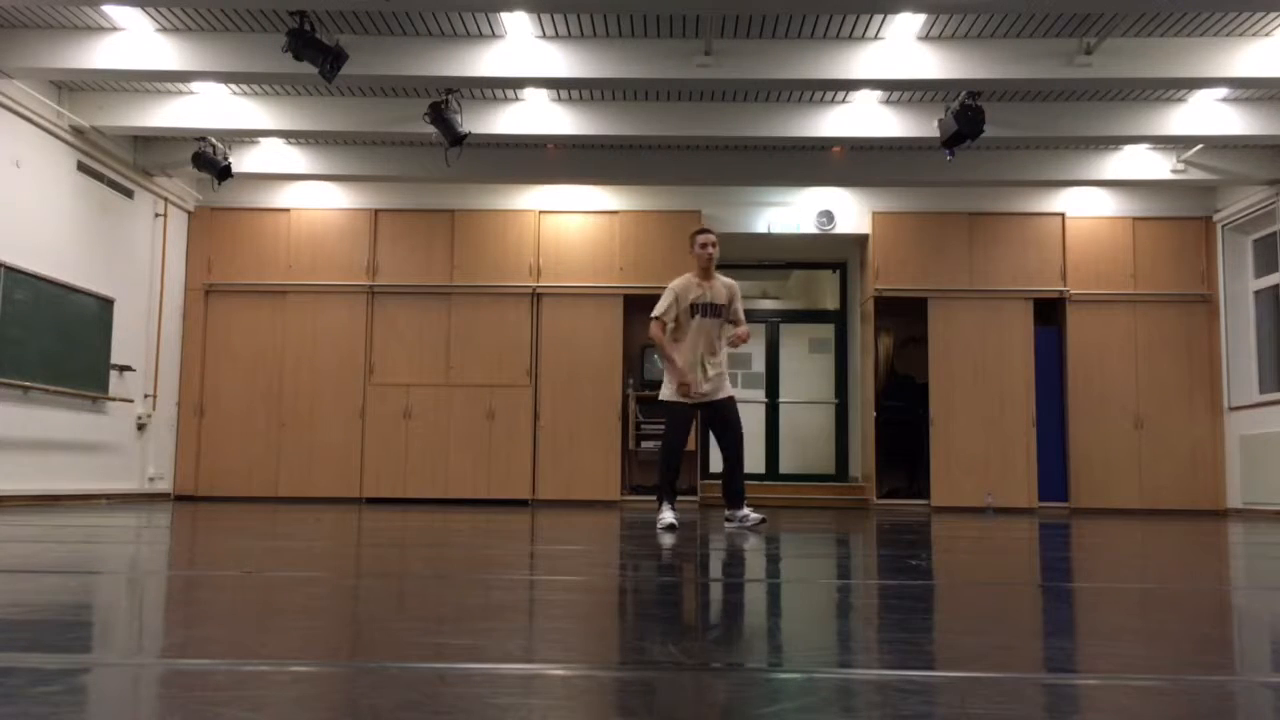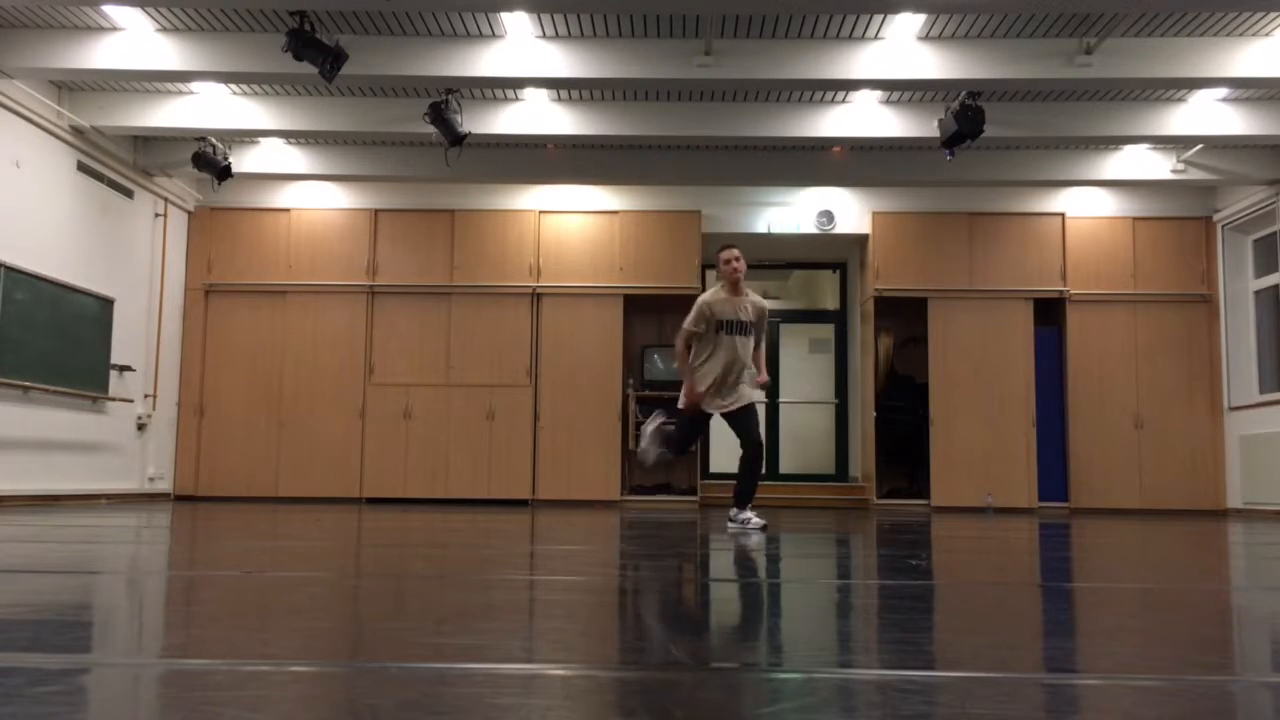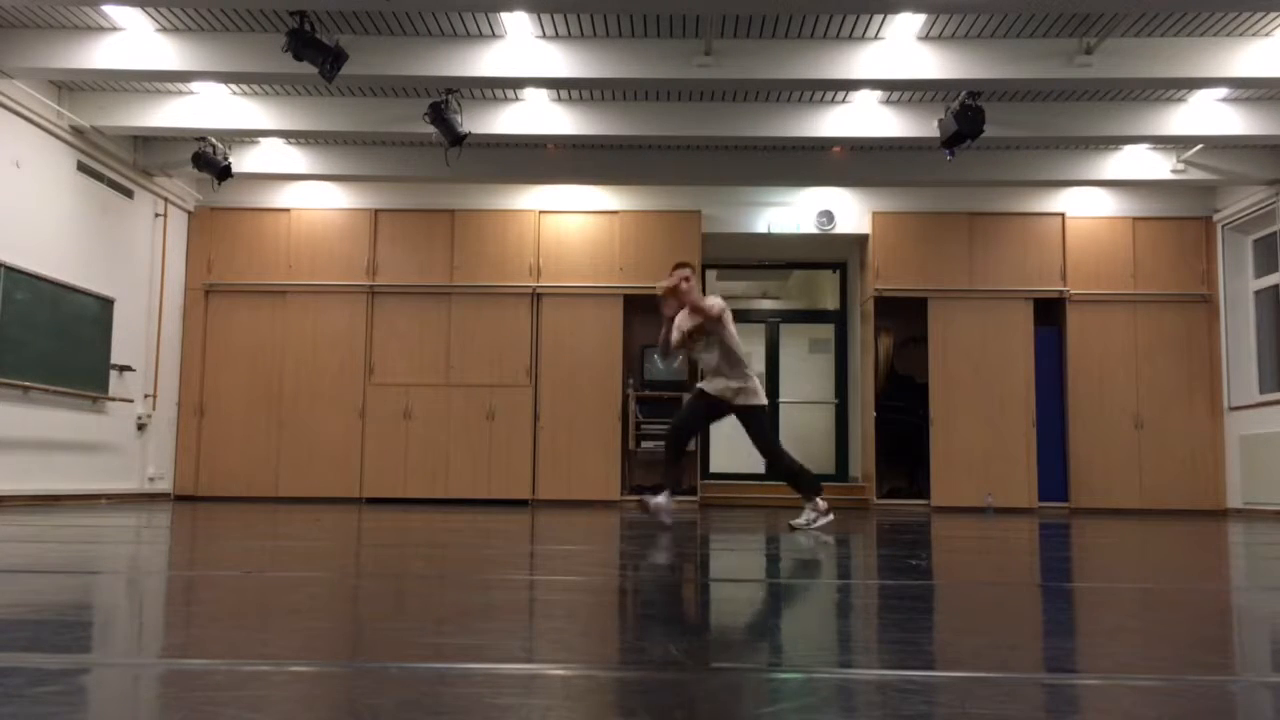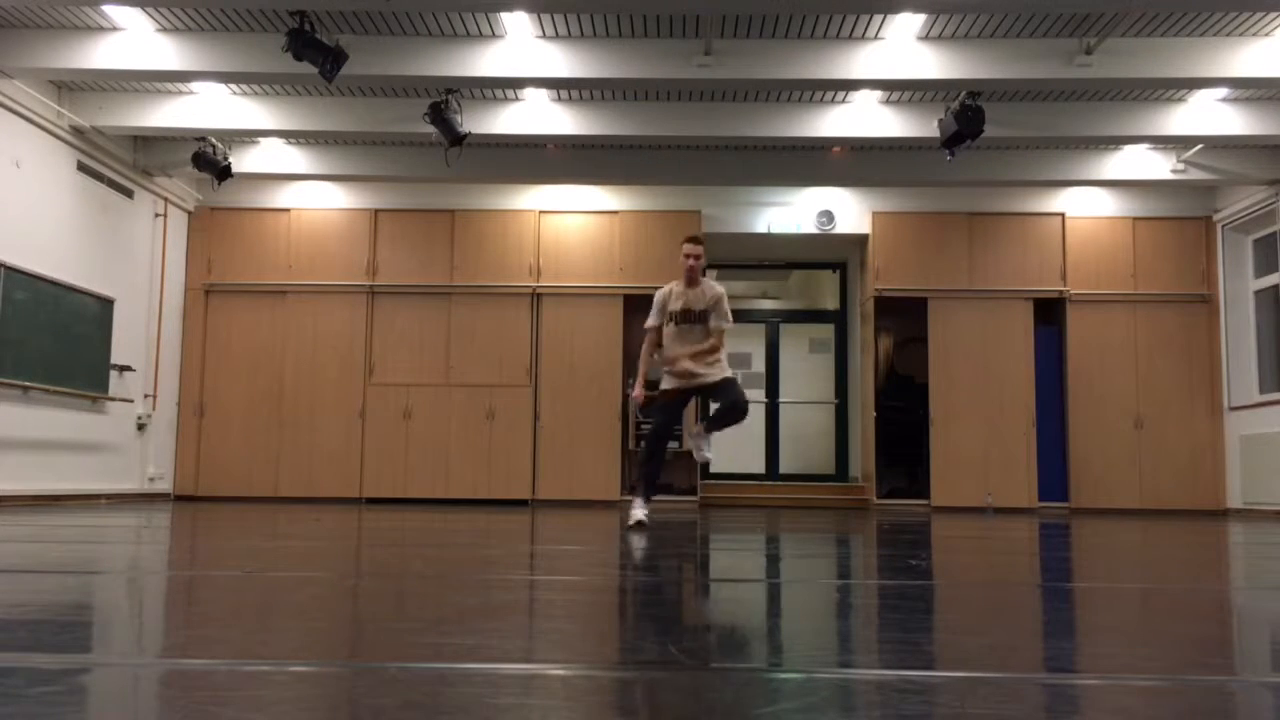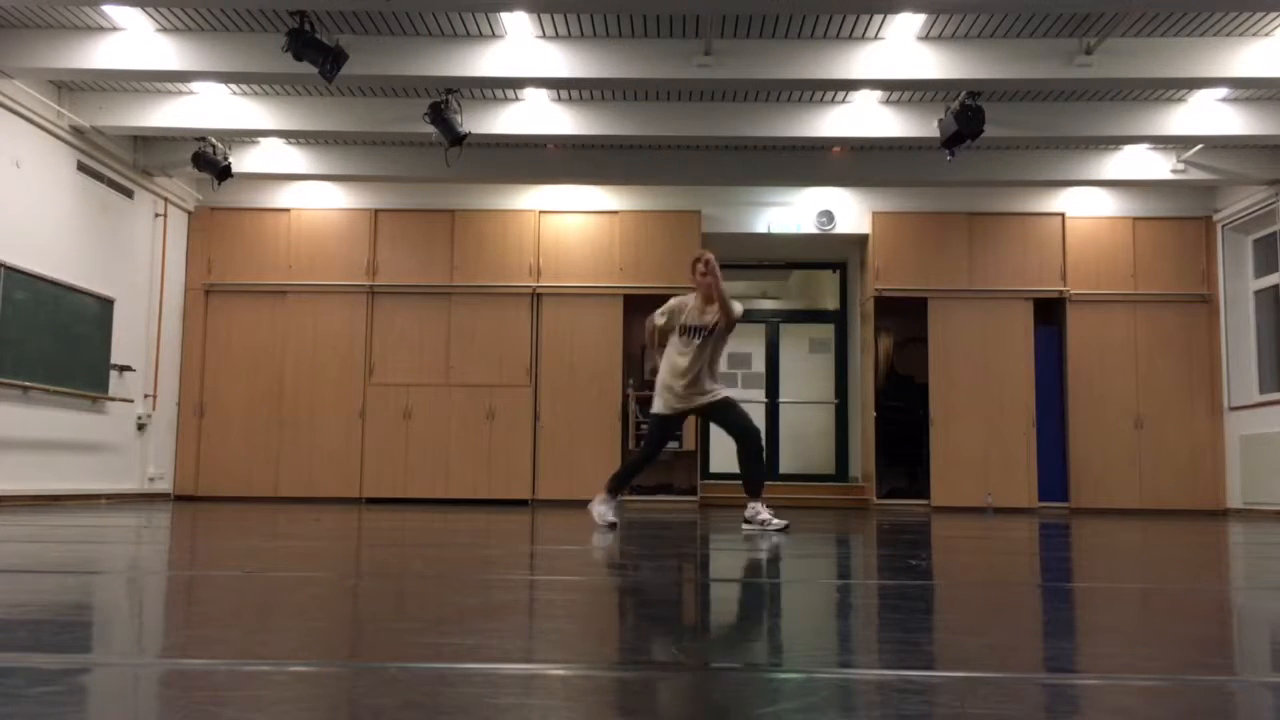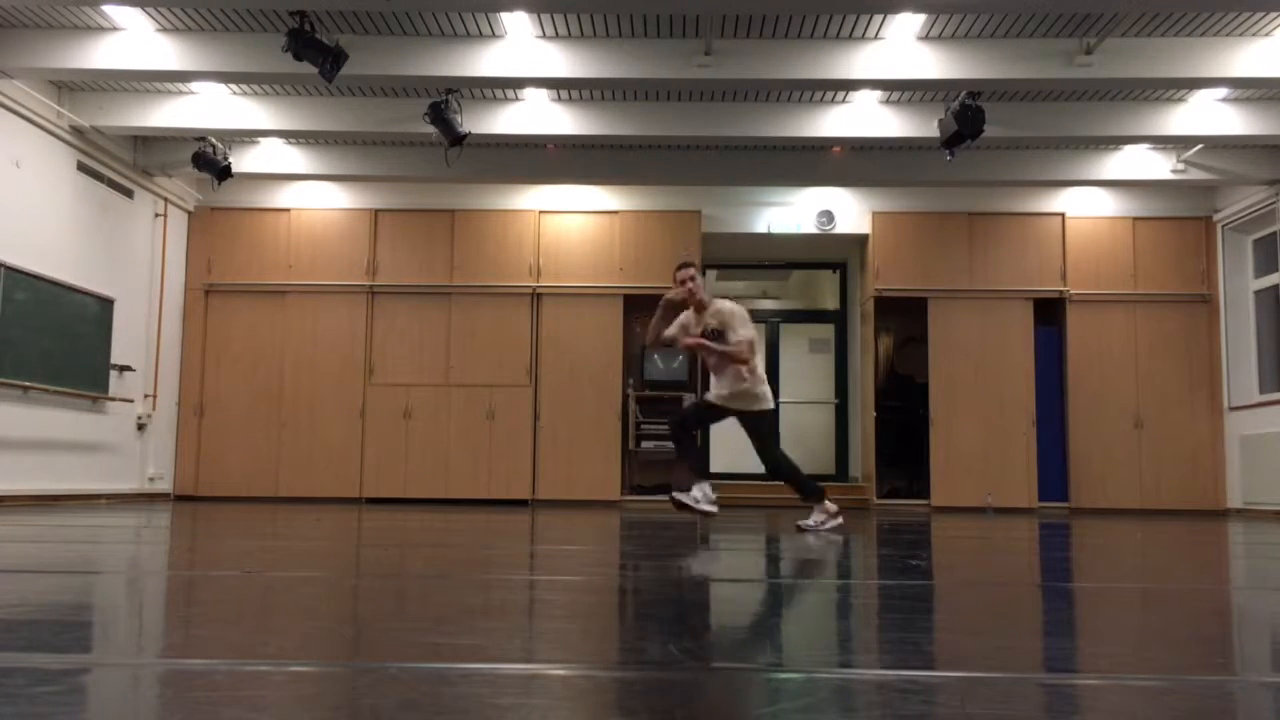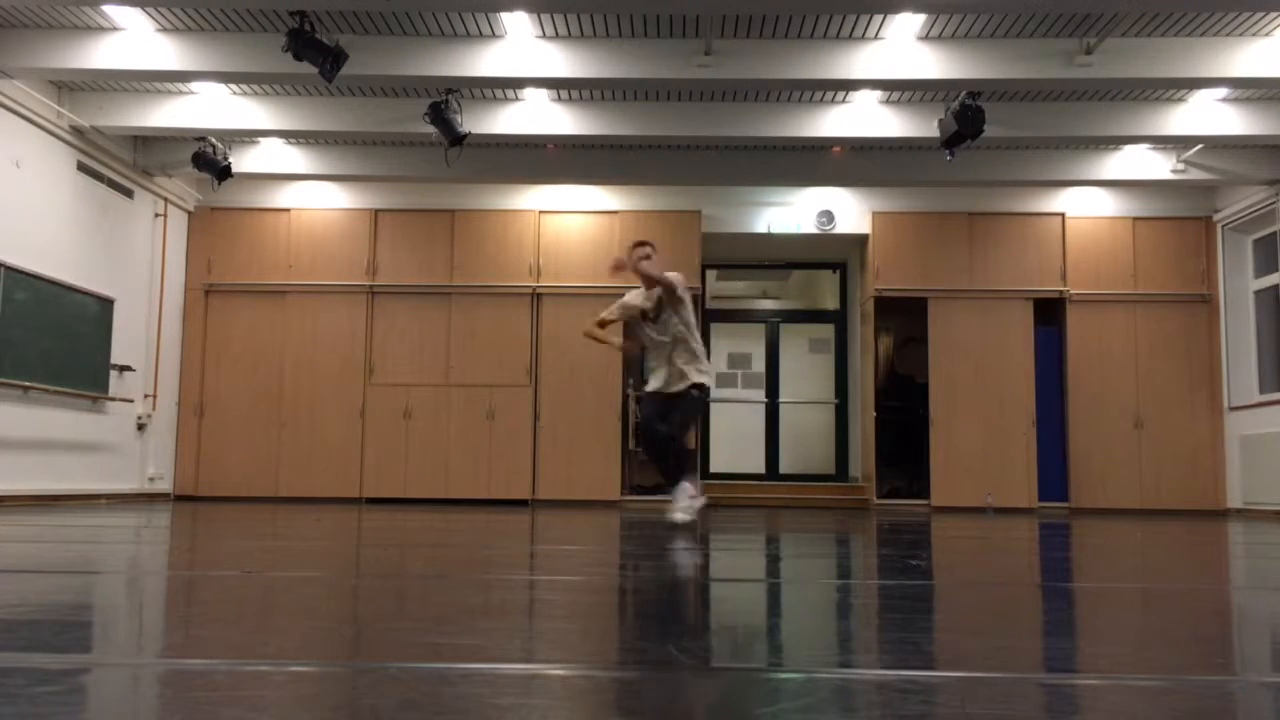
dt=0.3s
person 1, frame 1
left shoulder: (730, 288)
right shoulder: (679, 287)
left elbow: (739, 325)
right elbow: (655, 330)
left wrist: (742, 333)
right wrist: (678, 369)
left hip: (716, 380)
right hip: (681, 381)
left knee: (733, 439)
right knee: (674, 443)
left ankle: (735, 508)
right ankle: (666, 507)
person 1, frame 2
left shoulder: (759, 306)
right shoulder: (708, 301)
right elbow: (682, 342)
left wrist: (762, 371)
right wrist: (689, 385)
left hip: (738, 390)
right hip: (702, 387)
left knee: (754, 446)
right knee: (679, 446)
left ankle: (741, 510)
right ankle: (660, 430)
person 1, frame 3
left shoulder: (713, 304)
right shoulder: (682, 318)
left elbow: (712, 313)
right elbow: (665, 351)
left wrist: (683, 297)
right wrist: (668, 316)
left hip: (743, 388)
right hip: (713, 387)
left knee: (770, 451)
right knee: (677, 433)
left ankle: (816, 503)
right ankle: (666, 497)
person 1, frame 4
left shoulder: (716, 293)
right shoulder: (665, 295)
left elbow: (718, 342)
right elbow: (651, 340)
left wrist: (684, 354)
right wrist: (639, 383)
left hip: (713, 371)
right hip: (676, 375)
left knee: (738, 407)
right knee: (659, 434)
left ankle: (703, 432)
right ankle: (641, 501)
person 1, frame 5
left shoulder: (731, 310)
right shoulder: (678, 305)
left elbow: (725, 313)
right elbow: (652, 325)
left wrist: (716, 283)
right wrist: (662, 356)
left hip: (709, 392)
right hip: (671, 395)
left knee: (750, 435)
right knee: (648, 453)
left ankle: (755, 509)
right ankle: (606, 498)
person 1, frame 6
left shoulder: (729, 310)
right shoulder: (685, 319)
left elbow: (746, 356)
right elbow: (653, 340)
left wrist: (703, 345)
right wrist: (663, 306)
left hip: (751, 393)
right hip: (720, 393)
left knee: (773, 461)
right knee: (680, 423)
left ankle: (823, 507)
right ankle: (702, 490)
person 1, frame 7
left shoulder: (673, 283)
right shoulder: (631, 301)
left elbow: (664, 281)
right elbow: (591, 328)
left wrist: (632, 267)
right wrist: (613, 341)
left hip: (692, 376)
right hip: (659, 380)
left knee: (672, 434)
right knee: (648, 434)
left ankle: (688, 483)
right ankle: (683, 488)
